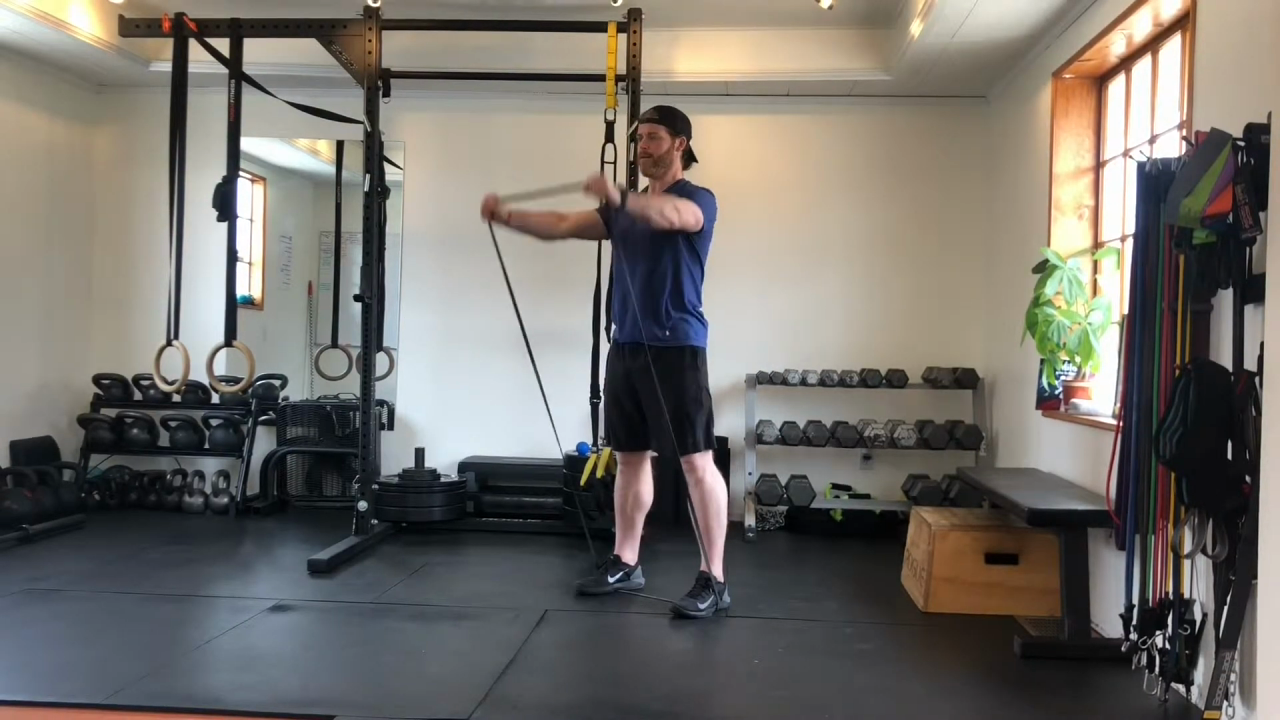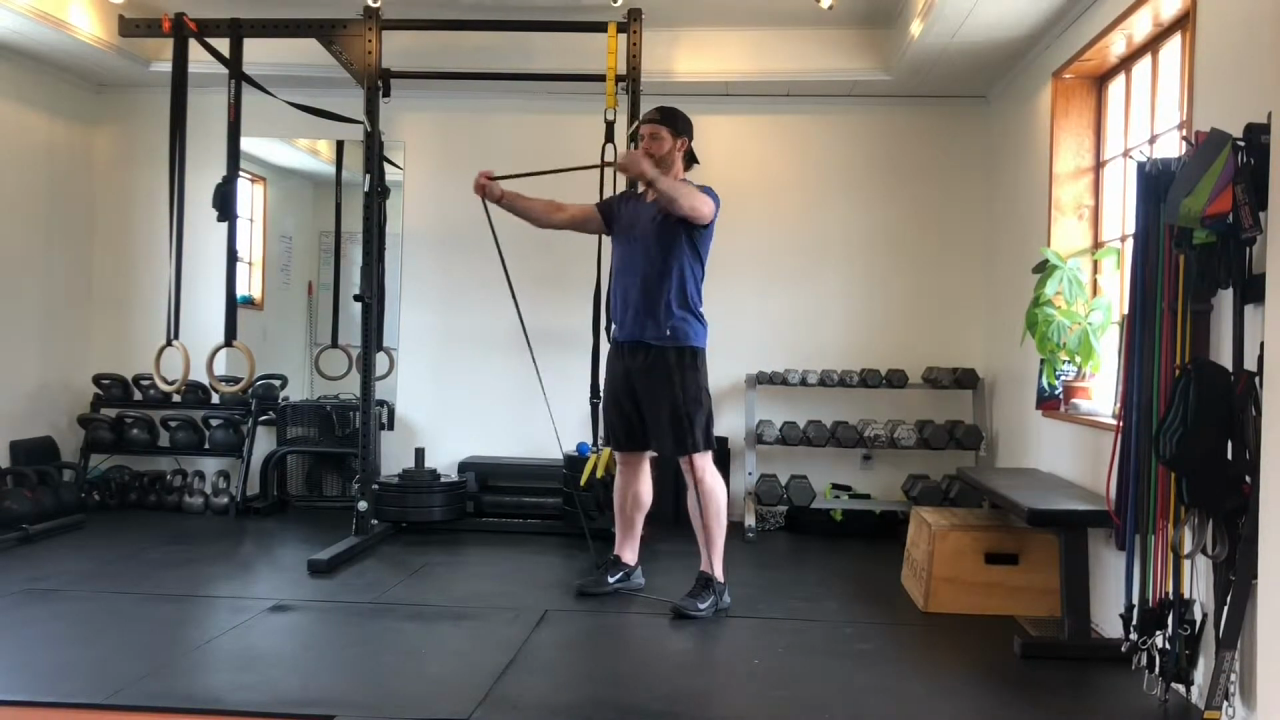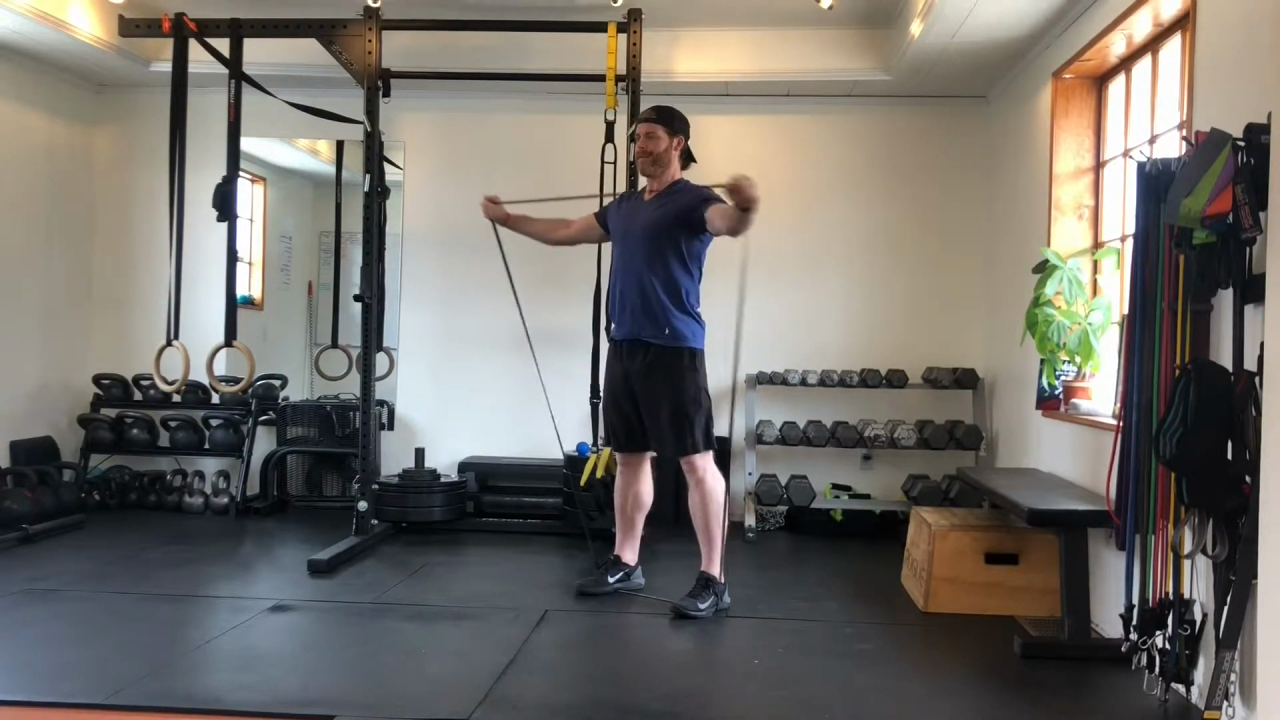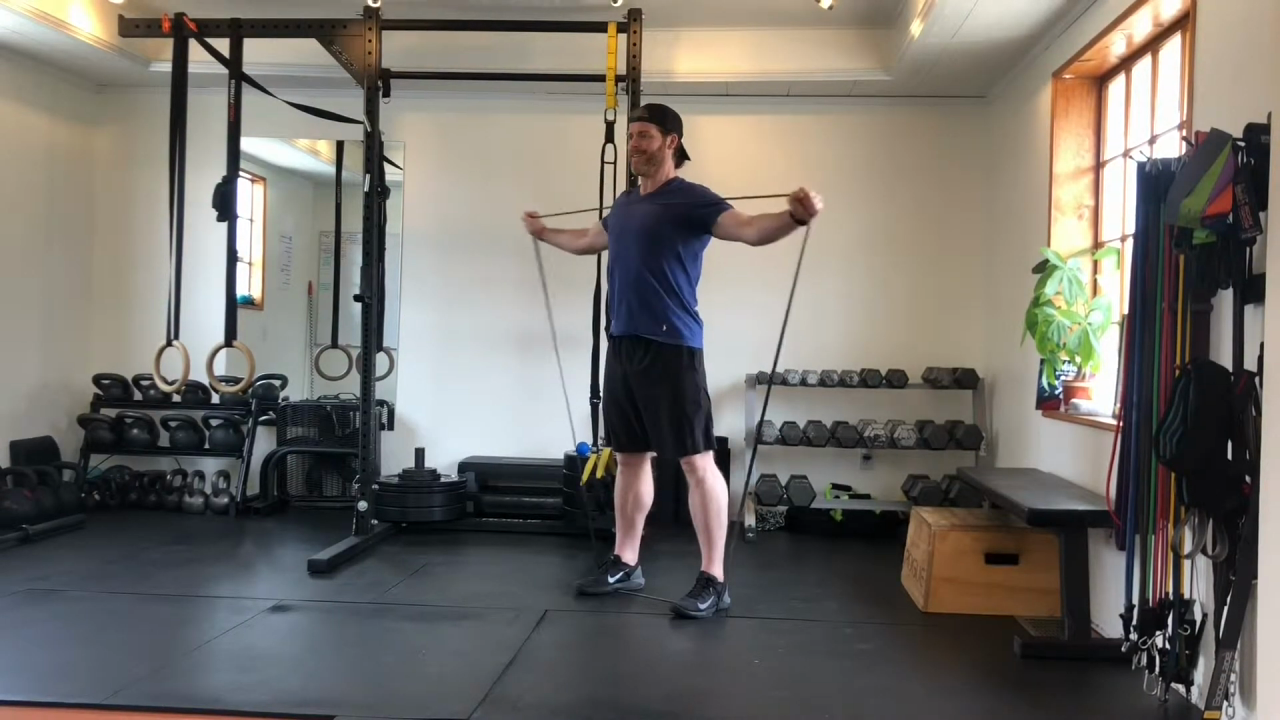
dt=0.2s
person 1, frame 1
left shoulder: (696, 200)
right shoulder: (624, 208)
left elbow: (667, 214)
right elbow: (563, 225)
left wrist: (619, 199)
right wrist: (509, 217)
left hip: (675, 348)
right hip: (625, 347)
left knee: (696, 460)
right knee: (630, 457)
left ankle: (713, 579)
right ankle: (625, 562)
person 1, frame 2
left shoulder: (697, 198)
right shoulder: (624, 206)
left elbow: (694, 207)
right elbow: (558, 216)
left wrist: (651, 174)
right wrist: (499, 196)
left hip: (675, 347)
right hip: (624, 347)
left knee: (696, 461)
right knee: (629, 457)
left ankle: (713, 579)
right ankle: (625, 562)
person 1, frame 3
left shoulder: (693, 199)
right shoulder: (624, 206)
left elbow: (729, 220)
right elbow: (566, 231)
left wrist: (745, 204)
right wrist: (507, 218)
left hip: (672, 349)
right hip: (623, 347)
left knee: (696, 461)
right knee: (630, 457)
left ankle: (712, 579)
right ankle: (625, 562)
person 1, frame 4
left shoulder: (690, 200)
right shoulder: (626, 203)
left elbow: (748, 228)
right elbow: (592, 240)
left wrist: (795, 216)
right wrist: (545, 232)
left hip: (671, 348)
right hip: (623, 347)
left knee: (695, 461)
right knee: (628, 457)
left ankle: (713, 579)
right ankle: (624, 562)
